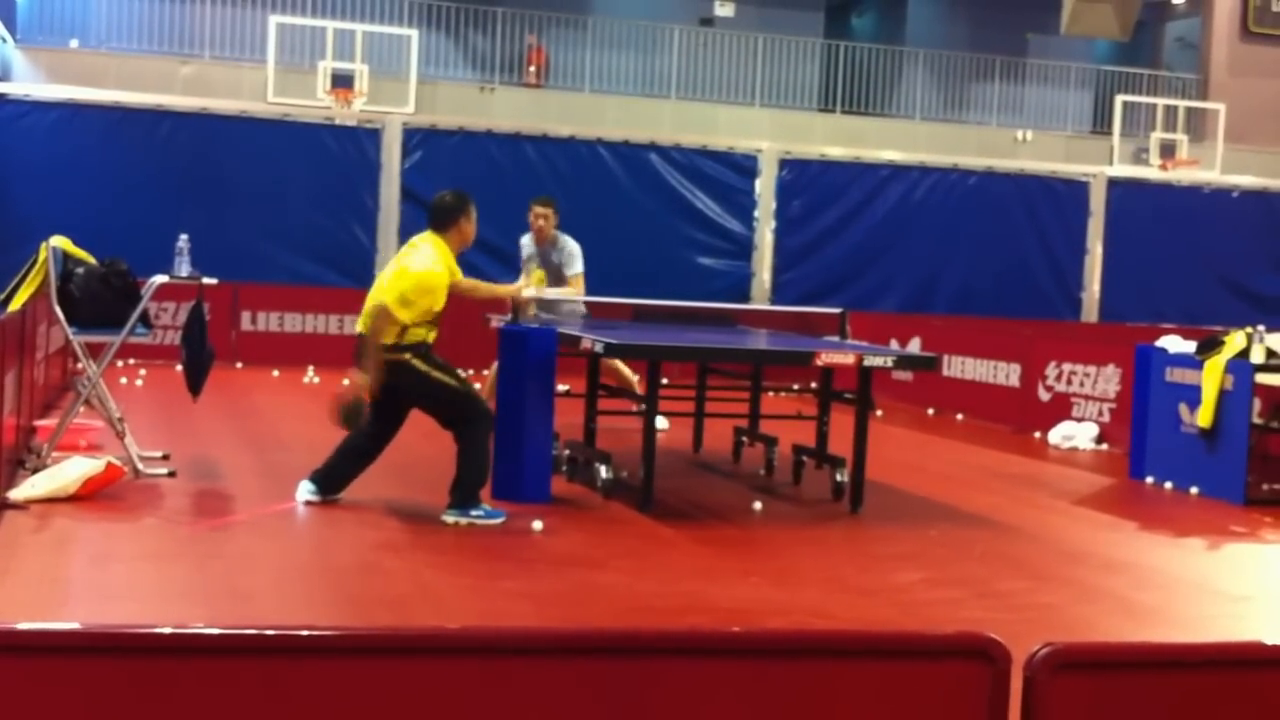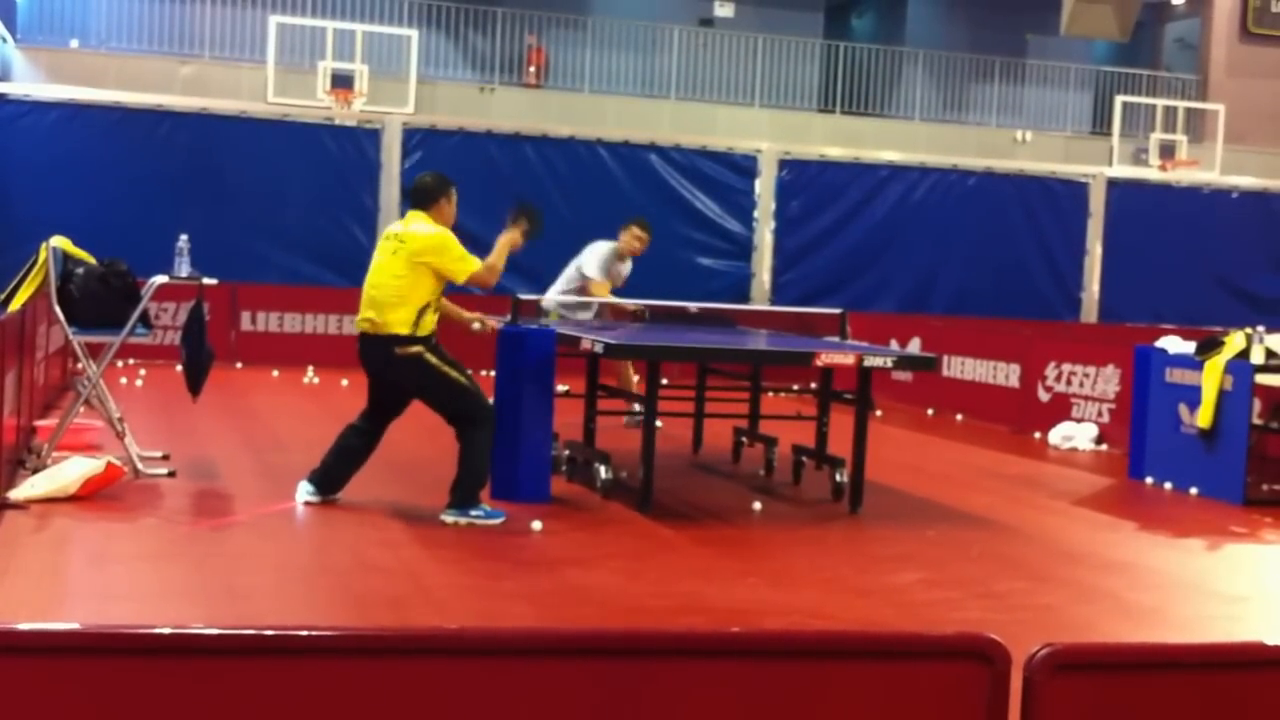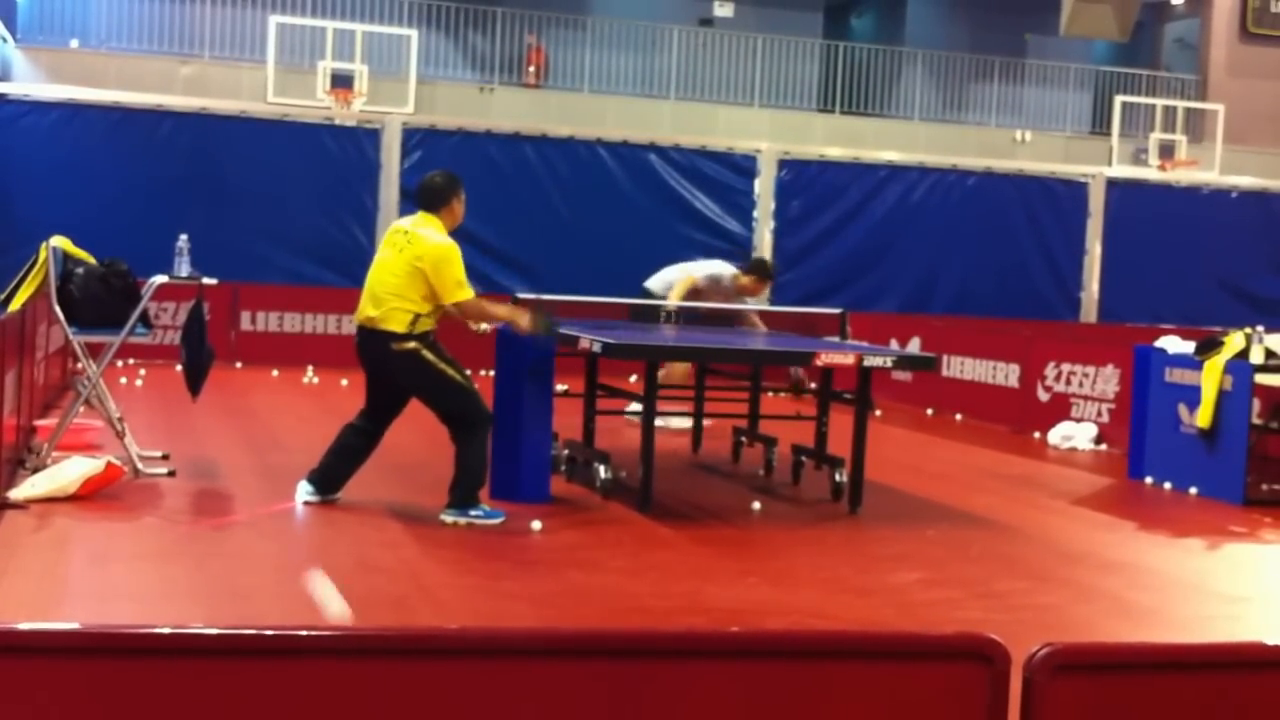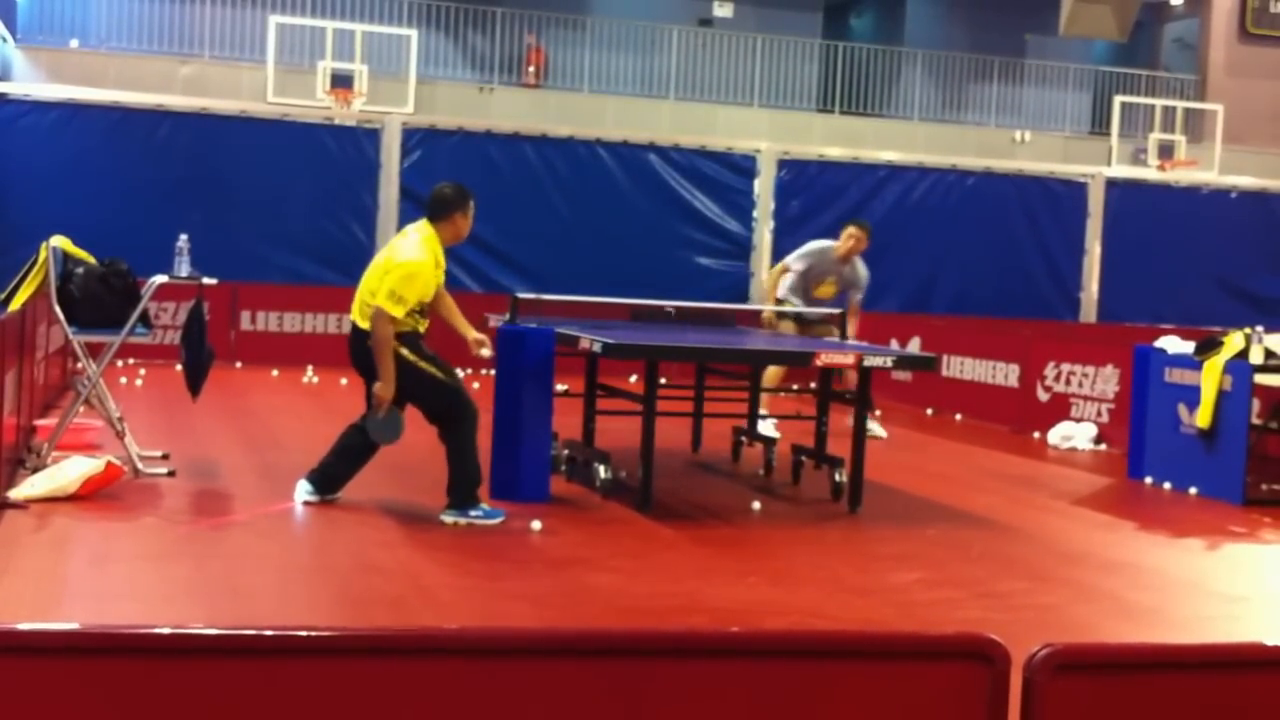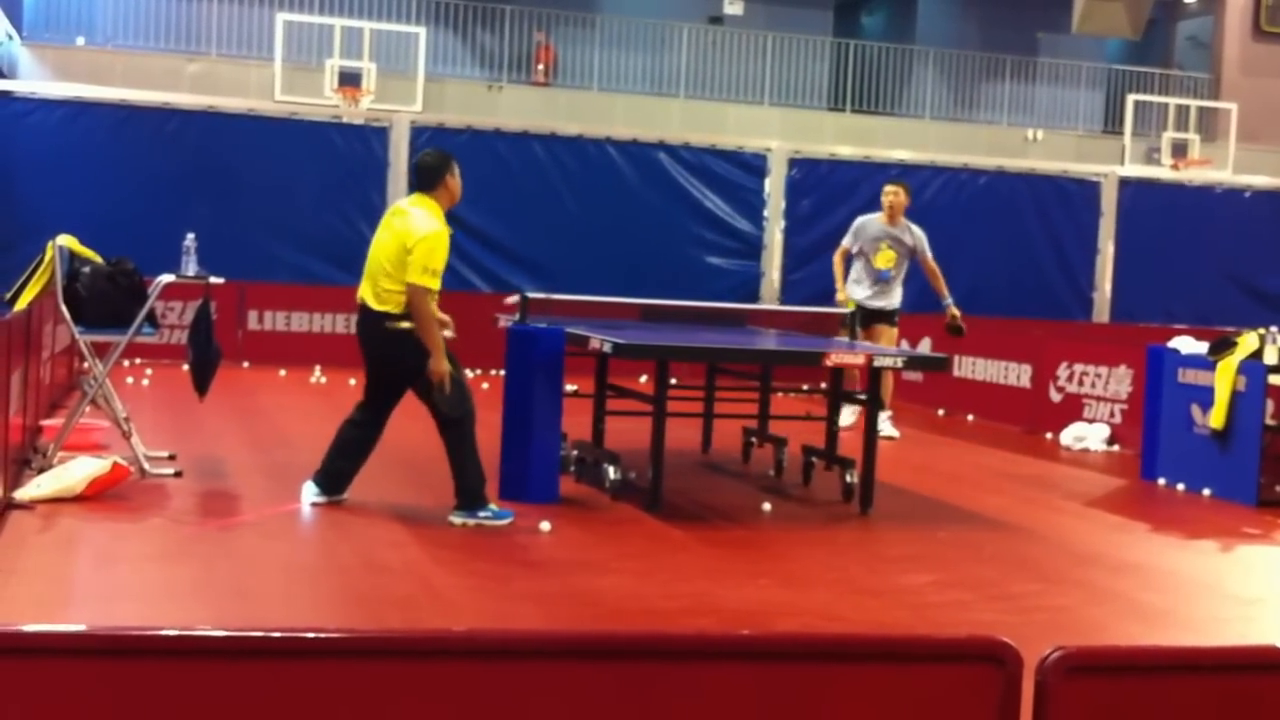
dt=0.5s
person 1, frame 1
left shoulder: (429, 247)
right shoulder: (428, 268)
left elbow: (461, 286)
right elbow: (380, 314)
left wrist: (509, 292)
right wrist: (368, 371)
left hip: (387, 350)
right hip: (396, 354)
left knee: (382, 423)
right knee: (476, 418)
left ankle: (320, 485)
right ankle: (464, 504)
person 1, frame 2
left shoulder: (395, 232)
right shoulder: (435, 237)
right elbow: (485, 276)
left wrist: (462, 314)
right wrist: (506, 241)
left hip: (375, 344)
right hip: (407, 349)
left knee: (375, 418)
right knee: (478, 416)
left ankle: (319, 485)
right ankle: (465, 505)
person 1, frame 3
left shoulder: (400, 229)
right shoulder: (440, 246)
right elbow: (467, 306)
left wrist: (456, 311)
right wrist: (511, 316)
left hip: (373, 339)
right hip: (404, 346)
left knee: (374, 417)
right knee: (474, 417)
left ankle: (318, 485)
right ankle: (464, 505)
person 1, frame 4
left shoulder: (423, 237)
right shoulder: (416, 260)
left elbow: (437, 296)
right elbow: (381, 319)
left wrist: (468, 332)
right wrist: (385, 379)
left hip: (369, 340)
right hip: (384, 343)
left knee: (380, 418)
right knee: (459, 414)
left ankle: (317, 484)
right ankle: (463, 504)
person 1, frame 5
left shoulder: (402, 210)
right shoulder: (432, 230)
right elbow: (418, 297)
left wrist: (434, 312)
right wrist: (437, 355)
left hip: (374, 322)
right hip: (398, 328)
left knee: (373, 408)
right knee: (456, 411)
left ankle: (325, 485)
right ankle: (471, 505)
person 2, frame 1
left shoulder: (569, 247)
right shoulder: (525, 242)
left elbow: (577, 290)
left wrist: (540, 295)
left hip: (572, 318)
right hip: (538, 319)
left knee: (612, 366)
person 2, frame 2
left shoulder: (626, 264)
right shoulder: (601, 252)
right elbow: (596, 293)
left wrist: (607, 316)
right wrist: (631, 307)
left hip: (586, 314)
right hip: (558, 310)
left ankle: (635, 410)
person 2, frame 3
left shoulder: (738, 295)
right shoulder: (722, 274)
left elbow: (754, 323)
right elbow: (685, 280)
right wrist: (671, 305)
right hip: (656, 294)
left ankle: (639, 406)
person 2, frame 4
left shoulder: (859, 273)
right shoulder: (818, 249)
left elbow: (852, 313)
right elbow: (777, 271)
right wrist: (770, 306)
left hip: (822, 313)
right hip: (789, 302)
right ankle: (763, 416)
person 2, frame 5
left shoulder: (914, 234)
right shoulder: (863, 223)
left elbow: (931, 270)
right elbow: (840, 255)
left wrist: (948, 303)
right wrist: (840, 289)
left hip: (887, 305)
right hip: (856, 300)
left ankle: (883, 417)
right ankle: (851, 404)
